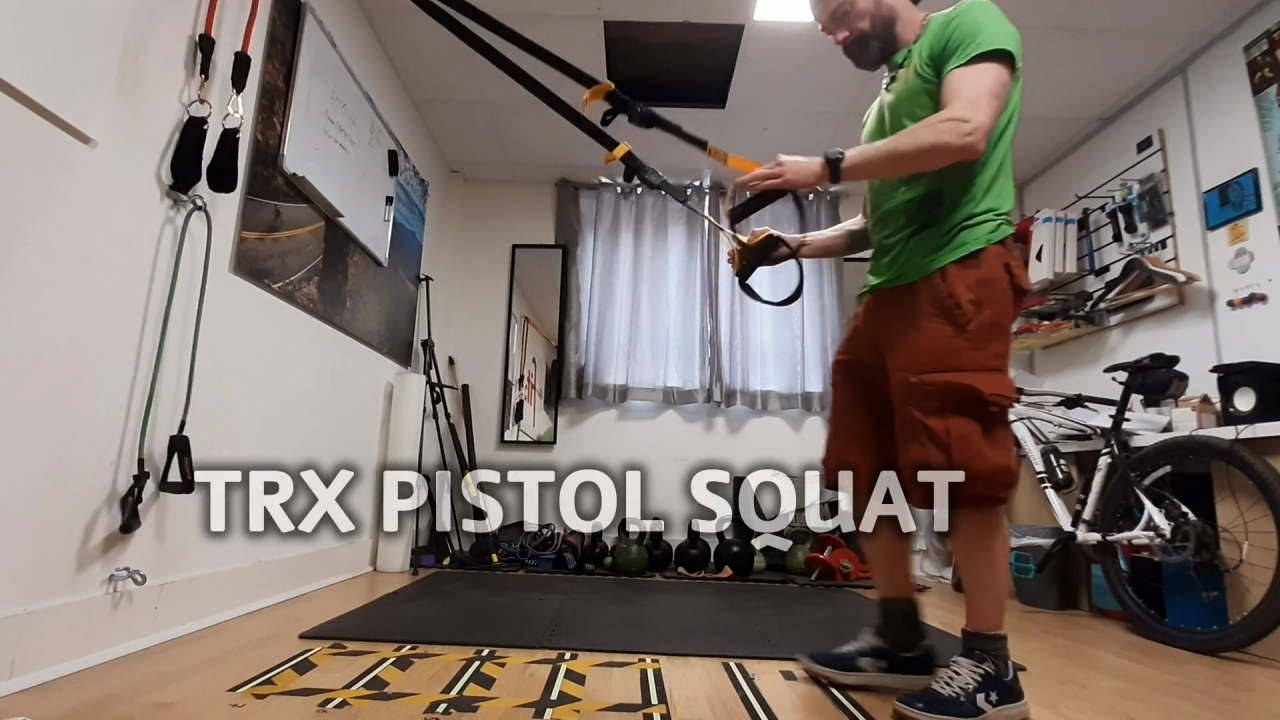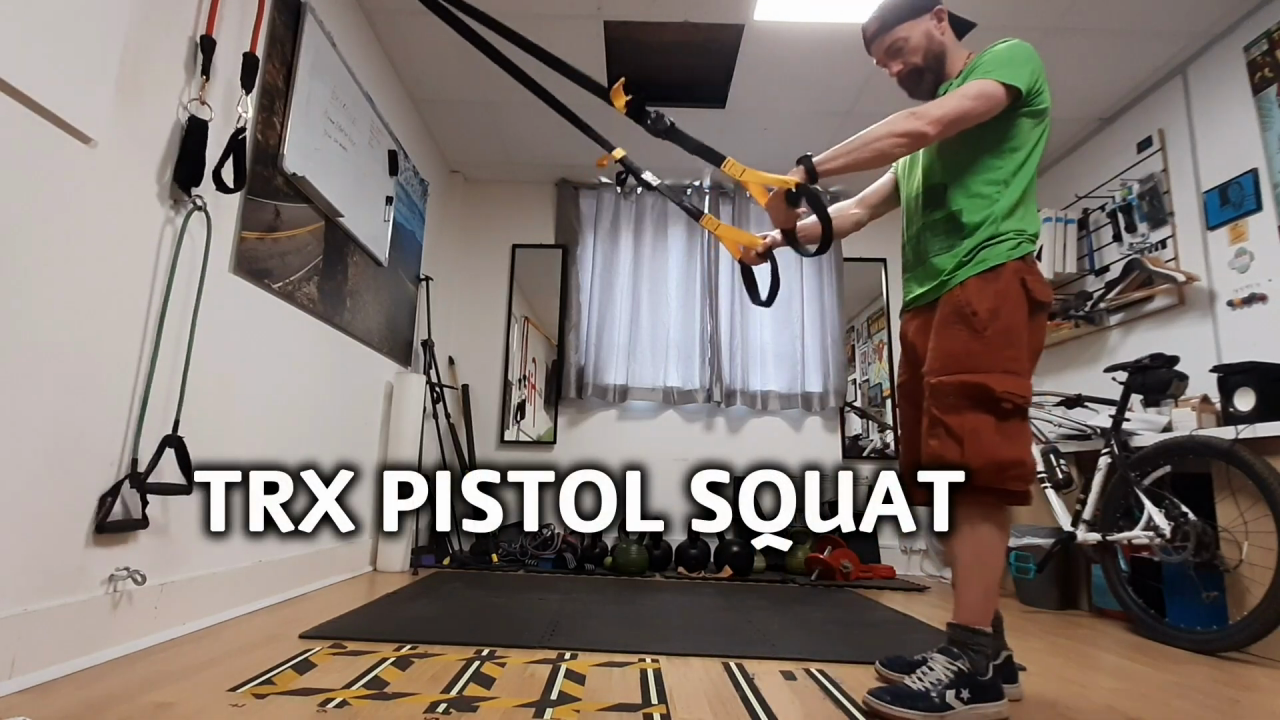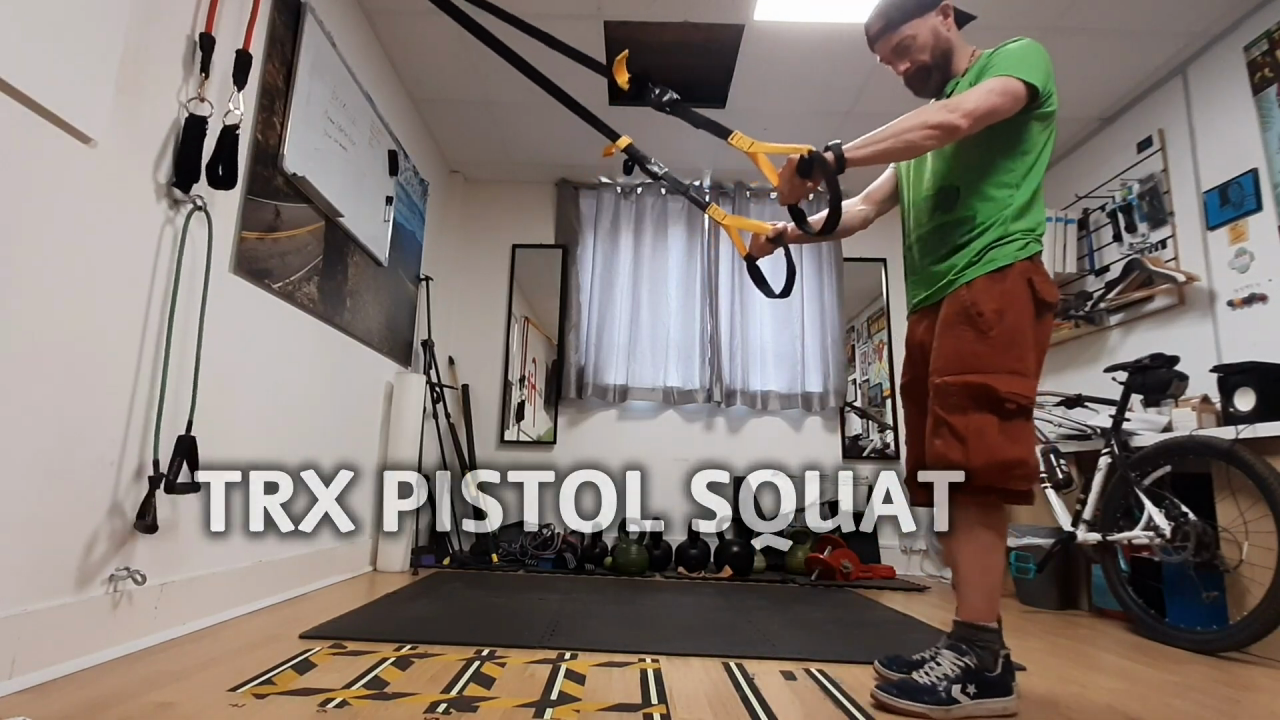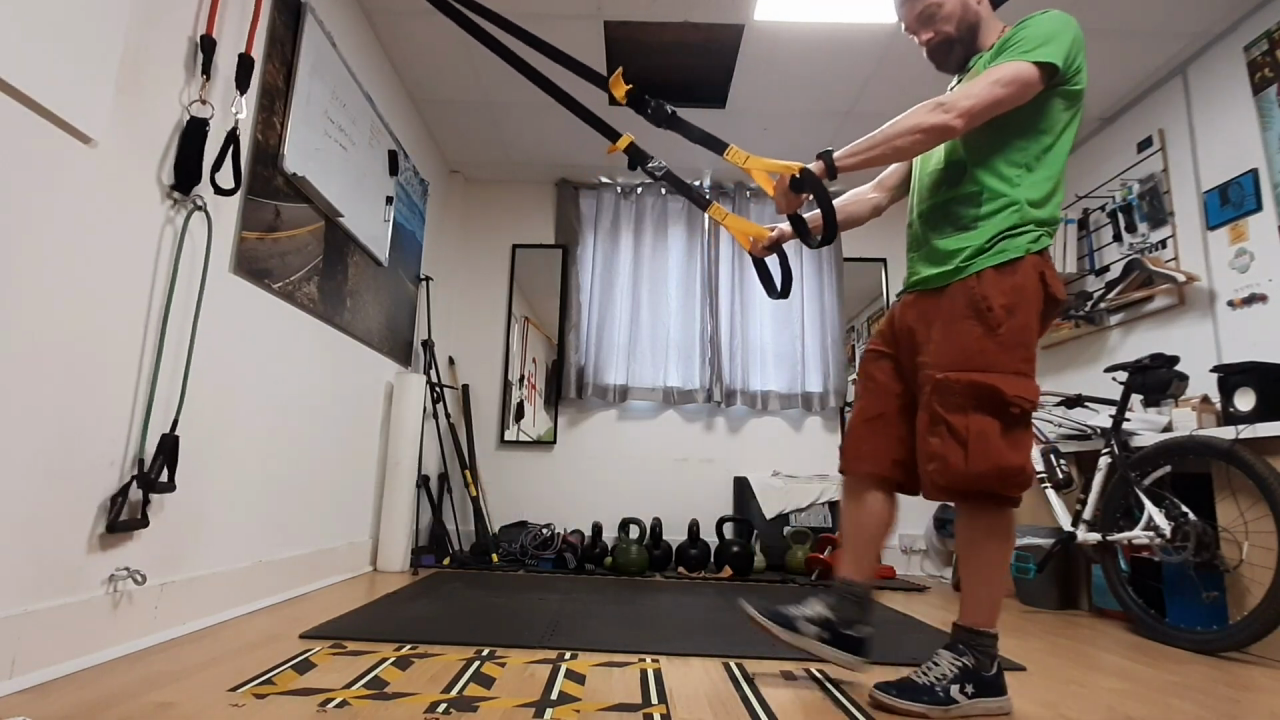
dt=1s
person 1, frame 1
right shoulder: (888, 97)
left elbow: (964, 133)
left wrist: (827, 168)
right wrist: (789, 246)
left hip: (957, 278)
right hip: (888, 293)
left knee: (962, 468)
right knee: (861, 466)
right ankle: (899, 638)
person 1, frame 2
left shoulder: (1012, 60)
right shoulder: (925, 146)
left elbow: (922, 127)
right elbow: (857, 210)
left wrist: (807, 169)
right wrist: (781, 238)
left hip: (987, 286)
right hip: (929, 304)
left knee: (972, 465)
right knee: (943, 475)
right ankle: (985, 648)
person 1, frame 3
left shoulder: (1019, 58)
right shoulder: (923, 132)
left elbow: (954, 120)
right elbow: (862, 209)
left wrist: (829, 157)
right wrist: (790, 231)
left hip: (995, 284)
right hip: (933, 304)
left knee: (975, 463)
right knee: (942, 473)
left ankle: (979, 661)
right ankle: (973, 645)
person 1, frame 4
right shoulder: (946, 110)
left elbow: (950, 118)
right elbow: (878, 194)
left wrist: (824, 164)
right wrist: (797, 228)
left hip: (993, 283)
right hip: (921, 294)
left knee: (973, 472)
right knee: (871, 458)
right ankle: (843, 614)
